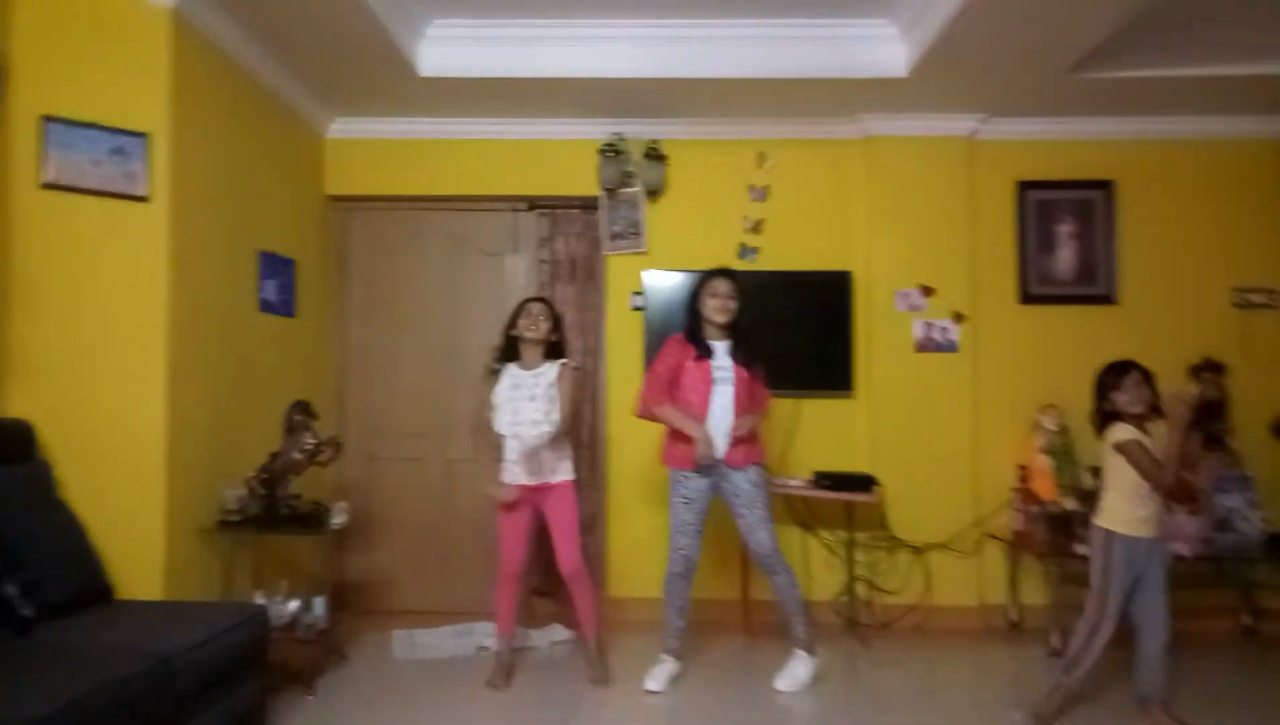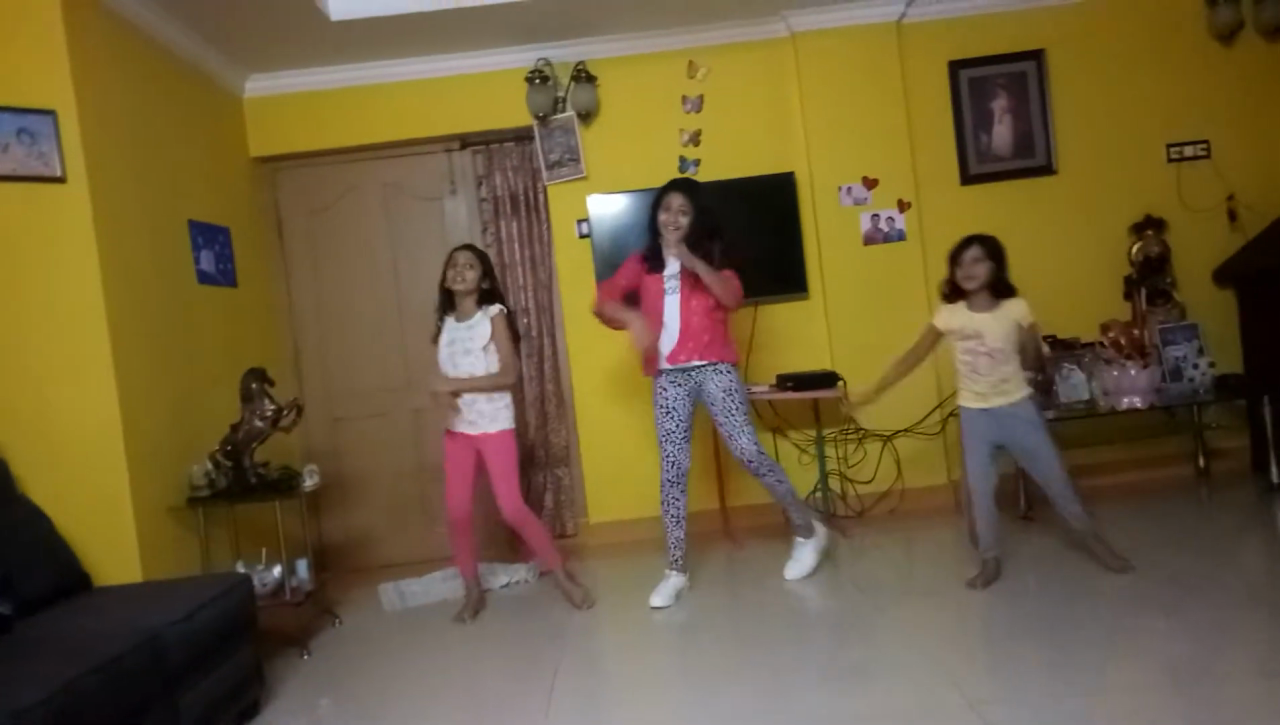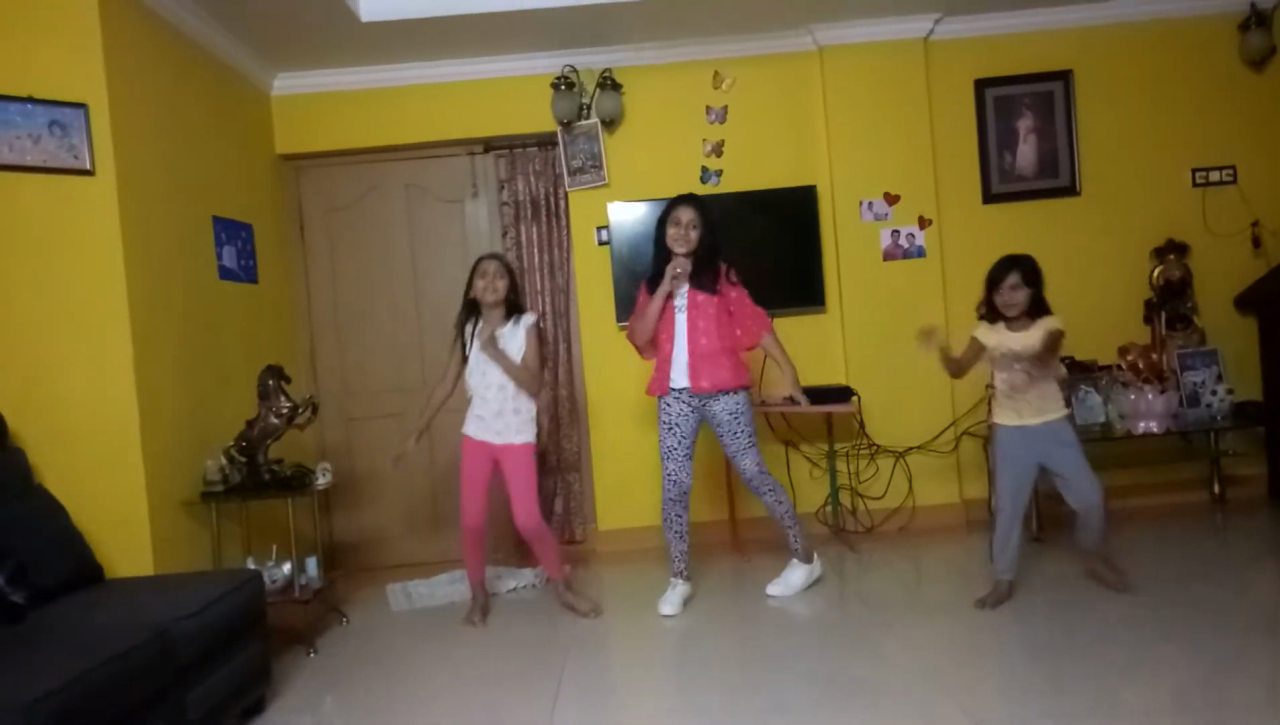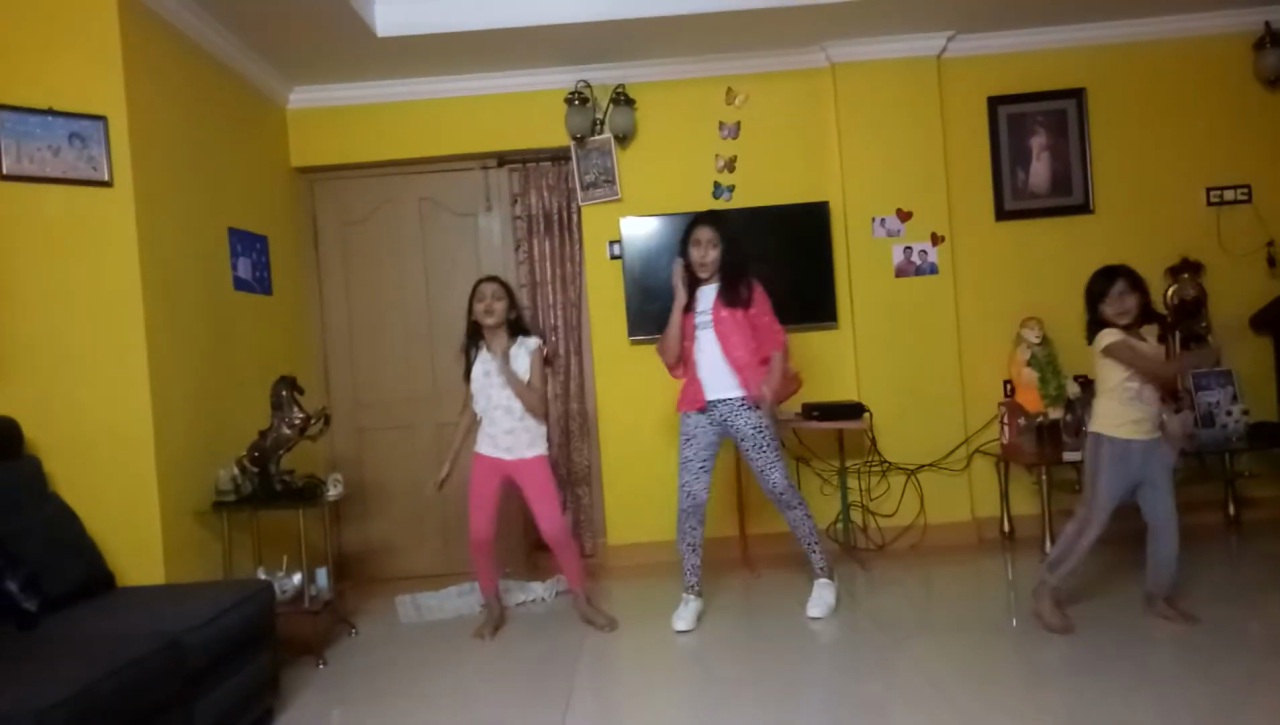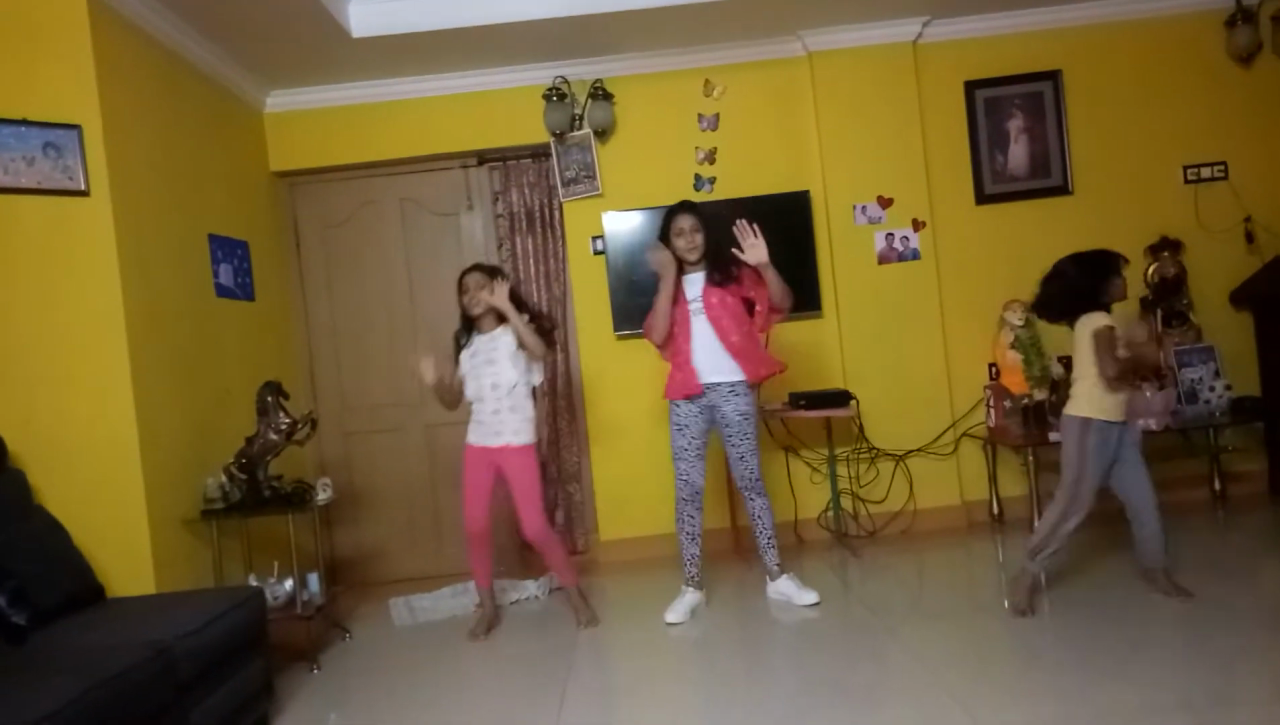
dt=1s
person 1, frame 1
left shoulder: (744, 353)
right shoulder: (679, 347)
left elbow: (758, 404)
right elbow: (650, 401)
left wrist: (751, 421)
right wrist: (693, 429)
left hip: (741, 464)
right hip: (690, 466)
left knee: (765, 550)
right knee: (681, 559)
left ankle: (803, 648)
right ankle: (669, 656)
person 1, frame 2
left shoulder: (709, 254)
right shoulder: (643, 261)
left elbow: (732, 297)
right elbow: (603, 301)
left wrist: (691, 261)
right wrist: (632, 321)
left hip: (713, 368)
right hip: (668, 376)
left knee: (749, 452)
right knee: (672, 472)
left ankle: (807, 529)
right ankle: (676, 571)
person 1, frame 3
left shoulder: (720, 275)
right shoulder: (653, 283)
left elbow: (754, 322)
right elbow: (641, 341)
left wrist: (787, 367)
right wrist: (664, 289)
left hip: (723, 390)
right hip: (675, 396)
left knee: (753, 473)
right knee: (674, 487)
left ankle: (804, 557)
right ankle: (679, 580)
person 1, frame 4
left shoulder: (746, 291)
right shoulder: (687, 301)
left elbow: (774, 344)
right elbow: (672, 360)
left wrist: (771, 388)
right wrist: (679, 300)
left hip: (746, 404)
right hip: (699, 410)
left knee: (780, 489)
right knee: (690, 500)
left ankle: (823, 575)
right ankle: (691, 595)
person 1, frame 5
left shoulder: (731, 274)
right shoulder: (669, 287)
left elbow: (779, 303)
right elbow: (659, 338)
left wrist: (764, 265)
right wrist: (667, 278)
left hip: (734, 389)
right hip: (687, 397)
left knee: (750, 480)
right knee: (688, 487)
left ankle: (776, 576)
right ankle: (691, 587)
person 2, frame 1
left shoulder: (562, 370)
right shoulder: (502, 374)
left elbow: (565, 424)
right elbow: (492, 432)
left wrist: (542, 447)
right wrist: (497, 481)
left hip: (557, 480)
right hip: (515, 482)
left knee: (572, 566)
right knee: (510, 568)
left ankle: (593, 651)
right ankle: (504, 655)
person 2, frame 2
left shoulder: (495, 316)
right shoulder: (445, 324)
left elbow: (509, 376)
left wrist: (453, 384)
right wrist: (446, 394)
left hip: (496, 427)
right hip: (459, 430)
left knee: (512, 510)
right knee: (457, 514)
left ankle: (563, 576)
right ankle: (473, 591)
person 2, frame 3
left shoulder: (525, 326)
right shoulder: (466, 331)
left elbow: (533, 385)
right elbow: (448, 384)
left wrist: (495, 352)
right wrist: (417, 432)
left hip: (518, 438)
right hip: (475, 438)
left knee: (528, 520)
right knee: (472, 523)
left ankle: (563, 587)
right ankle: (478, 595)
person 2, frame 4
left shoulder: (529, 348)
right shoulder: (473, 354)
left elbow: (539, 409)
right elbow: (470, 411)
left wrist: (507, 370)
right wrist: (449, 460)
left hip: (530, 454)
right hip: (487, 456)
left knee: (555, 530)
right knee: (479, 536)
left ankle: (582, 601)
right ankle: (493, 609)
person 2, frame 5
left shoulder: (516, 330)
right shoulder: (465, 342)
left elbow: (540, 350)
right elbow: (452, 400)
left wrist: (507, 307)
right wrist: (435, 383)
left hip: (517, 443)
right hip: (478, 446)
left knee: (535, 528)
right knee: (475, 528)
left ankle: (574, 593)
right ankle: (487, 606)
person 3, frame 1
left shoulder: (1146, 434)
right shoulder: (1121, 435)
left elbow: (1174, 487)
right elbow: (1165, 483)
right wrist: (1177, 428)
left hip: (1150, 541)
right hip: (1117, 538)
left knee: (1155, 626)
right knee: (1101, 618)
right ankle: (1063, 687)
person 3, frame 2
left shoulder: (1017, 309)
right shoulder: (949, 315)
left elbow: (1032, 361)
right elbow: (914, 357)
left wrist: (1027, 344)
right wrist: (873, 392)
left hip: (1017, 408)
right hip: (974, 415)
left knee: (1052, 475)
right knee: (980, 491)
left ankle: (1091, 539)
right ankle: (990, 560)
person 3, frame 3
left shoulder: (1048, 327)
right shoulder: (987, 332)
left elbow: (1044, 354)
right elbow: (958, 369)
left wrist: (1016, 358)
right wrist: (941, 349)
left hip: (1053, 427)
right hip: (1010, 432)
left knee: (1089, 496)
right knee: (1008, 507)
left ankle: (1094, 554)
right ankle: (1003, 579)
person 3, frame 4
left shoulder: (1148, 337)
right shoulder: (1109, 340)
right elbow: (1163, 372)
left wrist: (1162, 419)
right wrist: (1203, 356)
left hip: (1150, 445)
right hip: (1111, 444)
left knee: (1165, 522)
right knee: (1091, 519)
left ankle: (1159, 596)
right ankle: (1048, 590)
person 3, frame 5
left shoulder: (1093, 321)
right shoulder: (1099, 323)
right elbow: (1112, 372)
left wrist: (1139, 362)
right wrist: (1142, 360)
left hip: (1117, 428)
right hip: (1087, 425)
left knee: (1144, 502)
right knee: (1072, 504)
left ankle: (1157, 571)
right ankle: (1028, 575)
